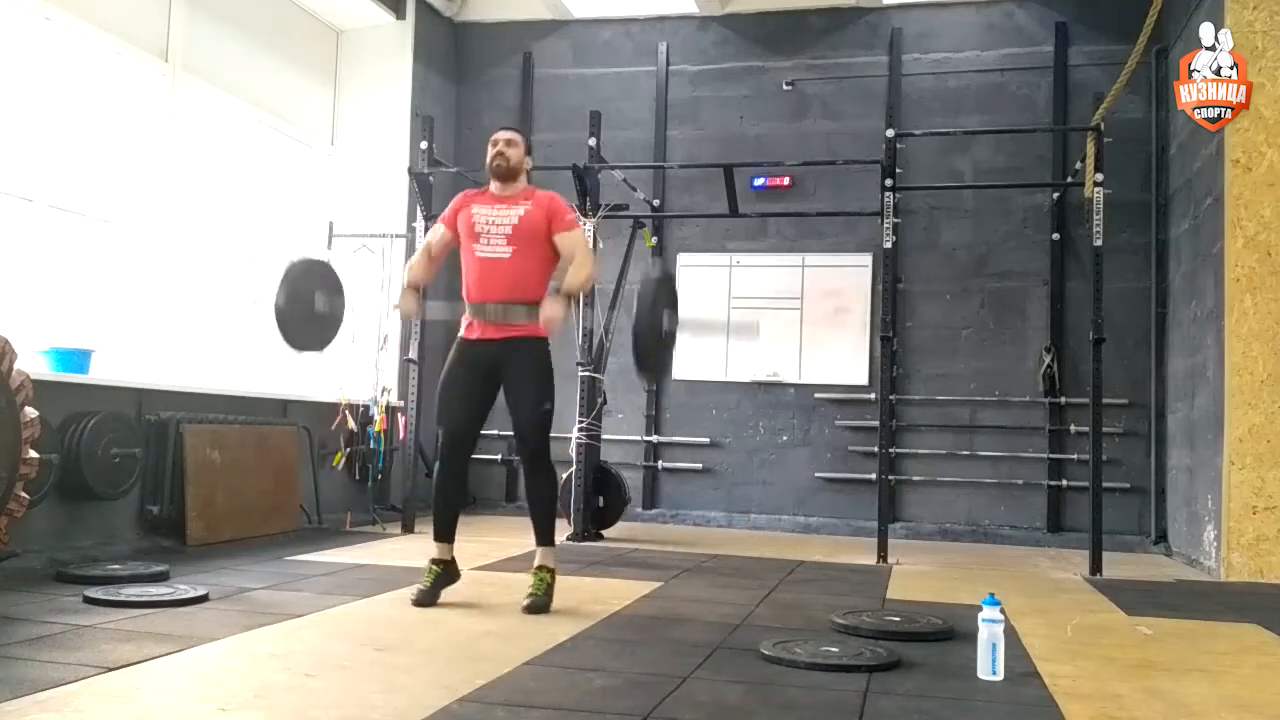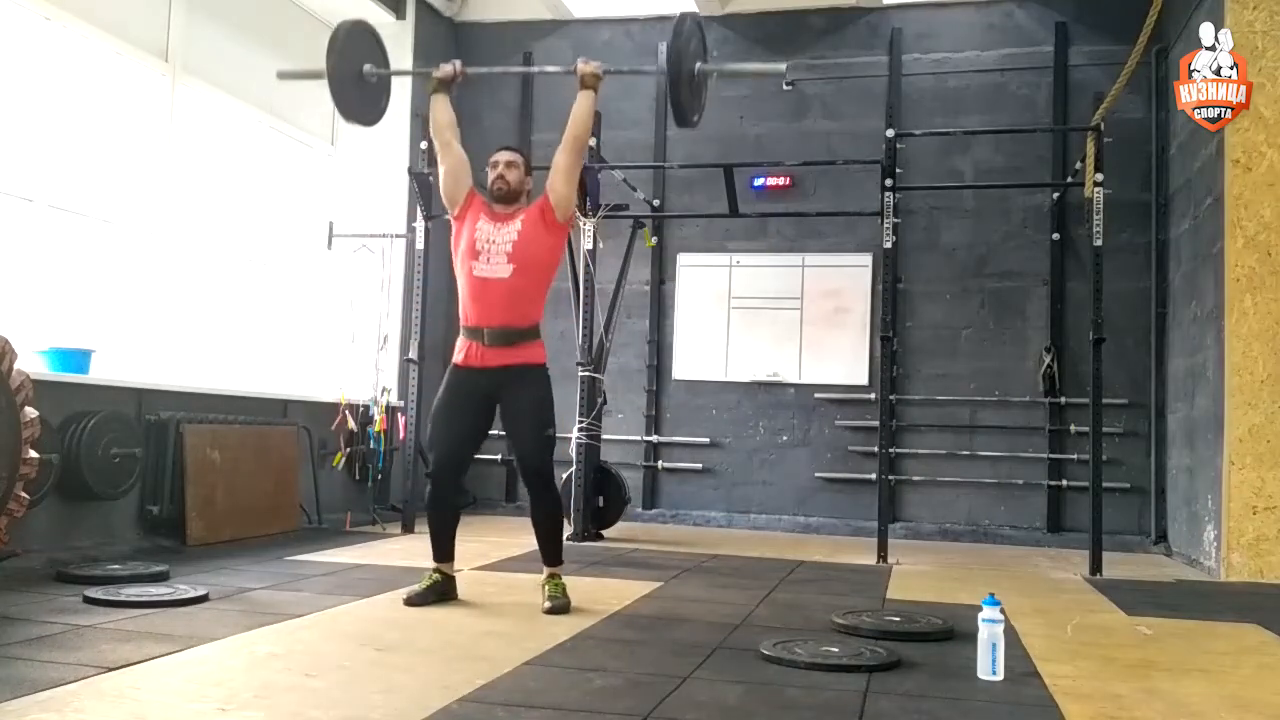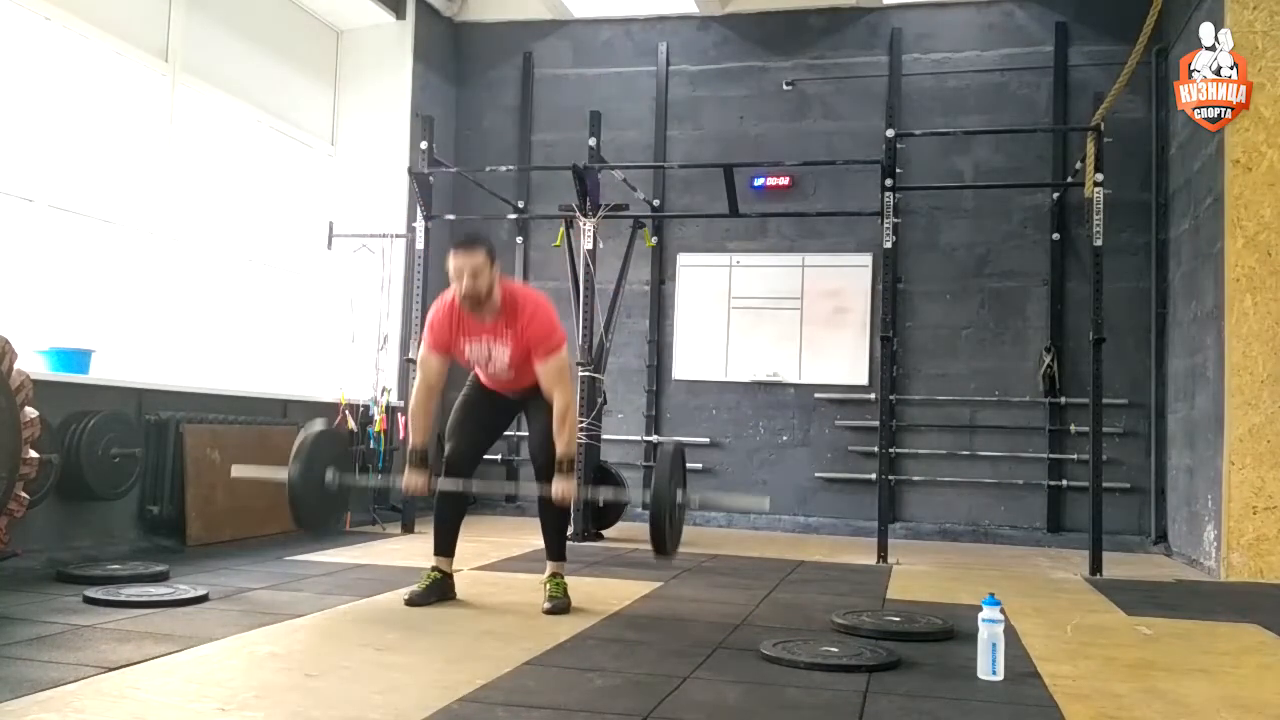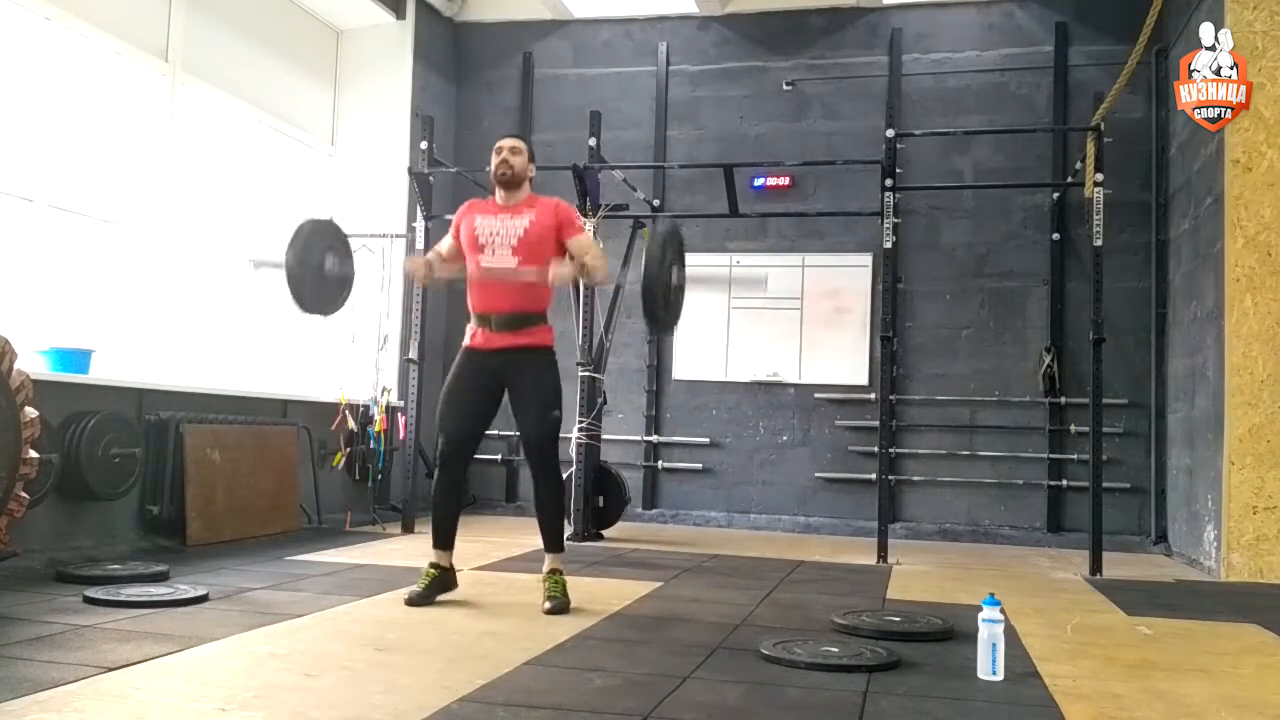
dt=1s
person 1, frame 1
left shoulder: (548, 205)
right shoulder: (464, 204)
left elbow: (584, 262)
right elbow: (429, 253)
left wrist: (562, 295)
right wrist: (411, 287)
left hip: (527, 343)
right hip: (472, 341)
left knee: (533, 449)
right knee: (450, 448)
left ankle: (544, 568)
right ankle: (442, 560)
person 1, frame 2
left shoulder: (546, 220)
right shoulder: (467, 213)
left elbow: (572, 146)
right elbow: (446, 143)
left wrist: (587, 90)
right wrist: (440, 89)
left hip: (523, 369)
right hip: (467, 367)
left knee: (537, 474)
right knee: (442, 472)
left ankle: (554, 578)
right ankle: (442, 575)
person 1, frame 3
left shoulder: (533, 312)
right shoulder: (443, 314)
left elbow: (562, 395)
right elbow: (426, 388)
left wrist: (566, 471)
right wrist: (416, 461)
left hip: (539, 387)
right hip: (486, 387)
left knee: (546, 472)
right knee: (455, 463)
left ankle: (555, 577)
right ankle: (440, 573)
person 1, frame 4
left shoulder: (553, 211)
right shoulder: (471, 212)
left elbow: (598, 266)
right elbow: (446, 258)
left wrist: (572, 265)
right wrist: (426, 262)
left hip: (531, 350)
right hip: (477, 347)
left knee: (541, 457)
right knee: (451, 453)
left ankle: (554, 573)
right ankle: (441, 566)
